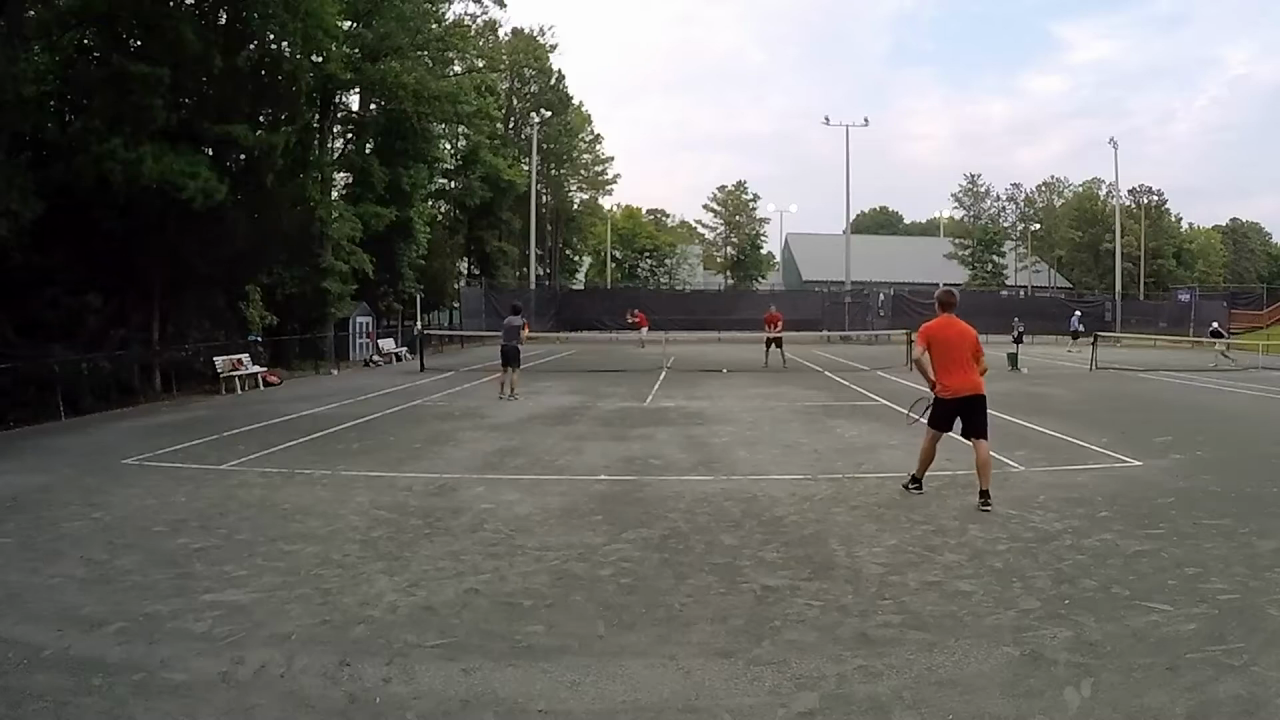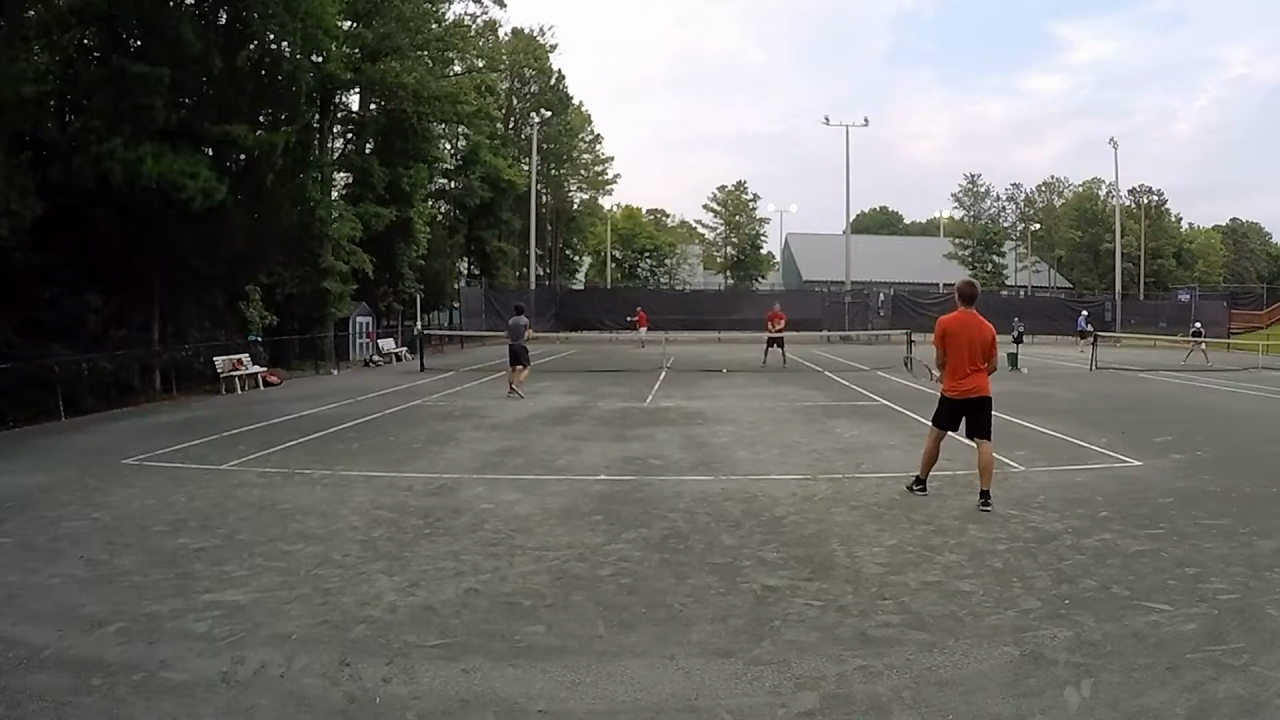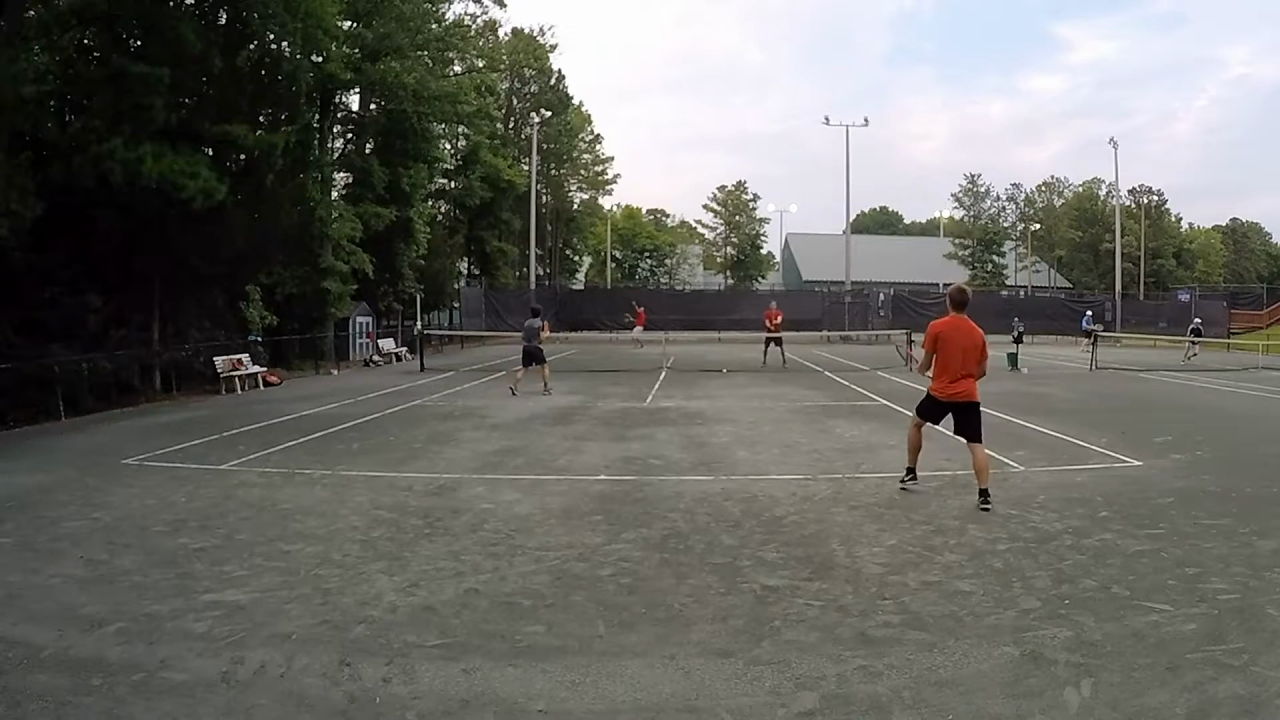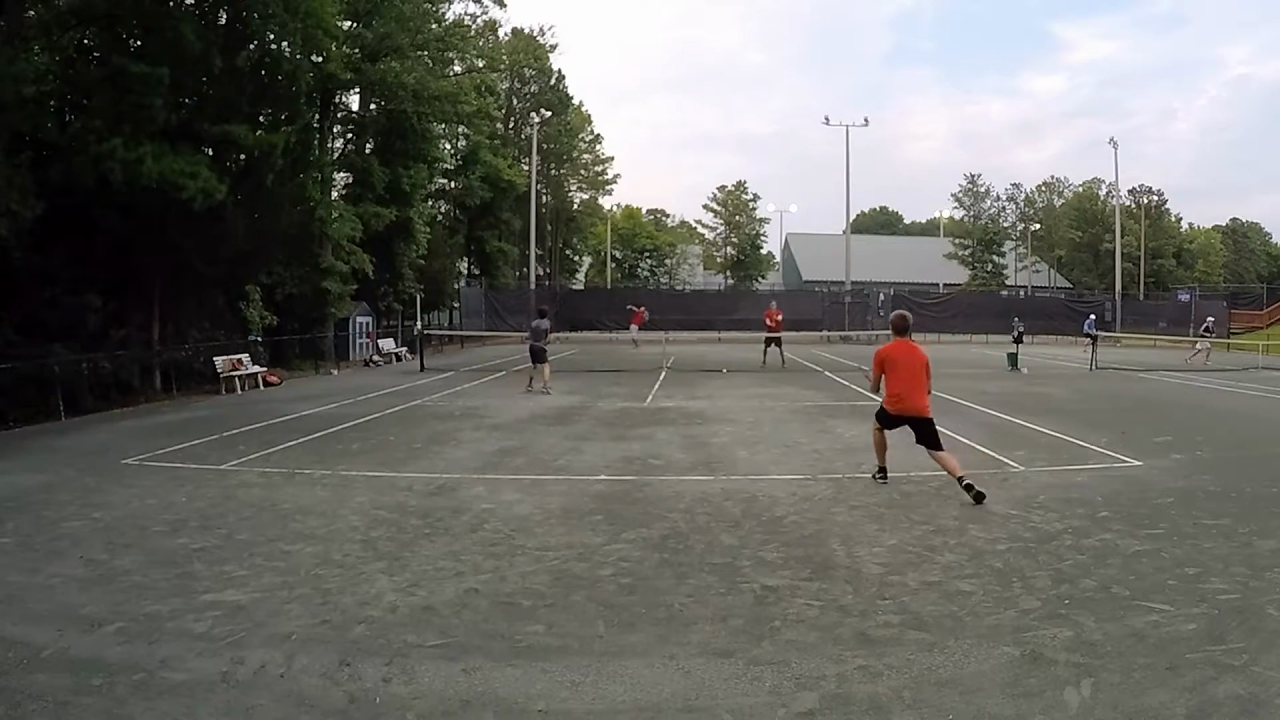
dt=0.4s
person 1, frame 1
left shoulder: (929, 329)
right shoulder: (970, 331)
left elbow: (917, 357)
right elbow: (983, 367)
left wrist: (931, 381)
left hip: (948, 393)
right hip: (975, 391)
left knee: (932, 438)
right knee: (980, 442)
left ankle: (916, 481)
right ankle: (985, 495)
person 1, frame 2
left shoulder: (945, 322)
right shoulder: (988, 328)
left elbow: (940, 361)
right elbow: (993, 366)
left hip: (953, 392)
right hip: (981, 393)
left knee: (935, 437)
right knee: (984, 443)
left ankle: (920, 482)
right ankle: (985, 495)
person 1, frame 3
left shoulder: (937, 327)
right shoulder: (978, 333)
left elbow: (926, 363)
right elbow: (982, 371)
left wrist: (922, 370)
left hip: (940, 393)
right hip: (969, 396)
left knee: (915, 424)
right knee: (976, 445)
left ankle: (911, 473)
right ankle: (984, 493)
person 1, frame 4
left shoulder: (883, 352)
right shoulder: (921, 353)
left elbow: (874, 388)
right elbow: (928, 389)
left wrist: (874, 383)
left hip: (894, 407)
right hip: (921, 409)
left knee: (878, 427)
right knee: (938, 452)
left ankle: (881, 471)
right ankle: (964, 481)
